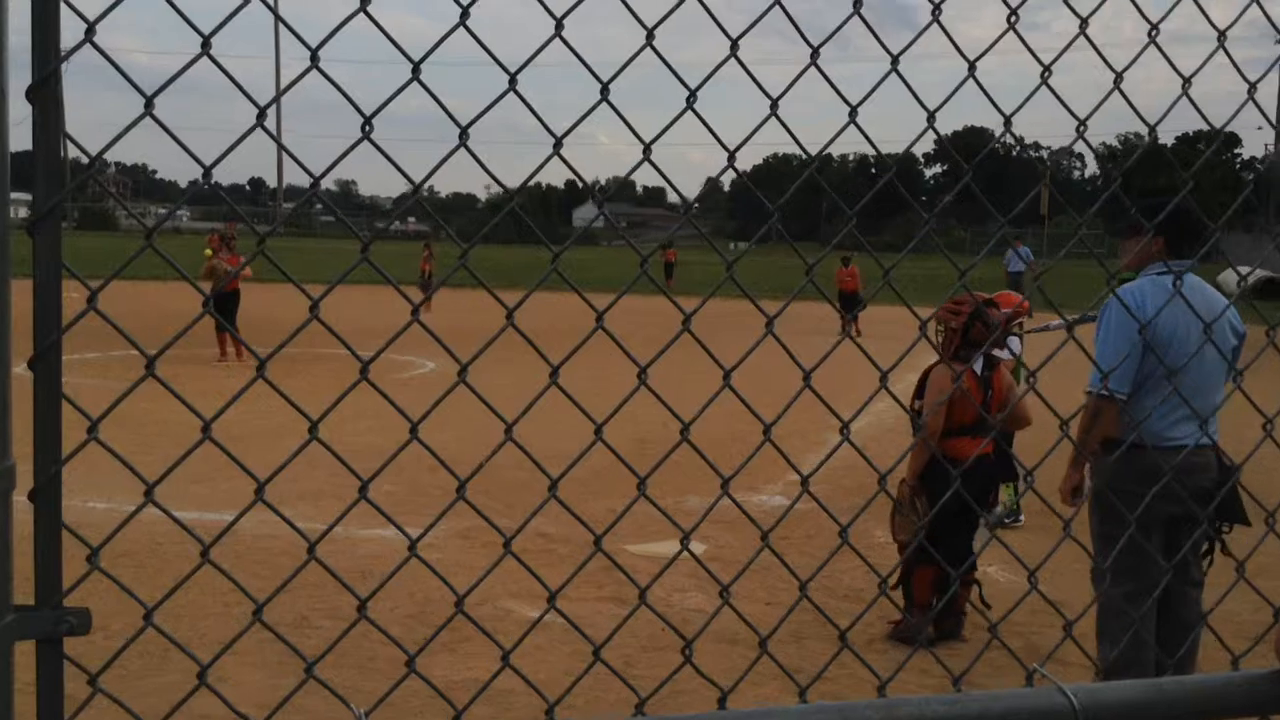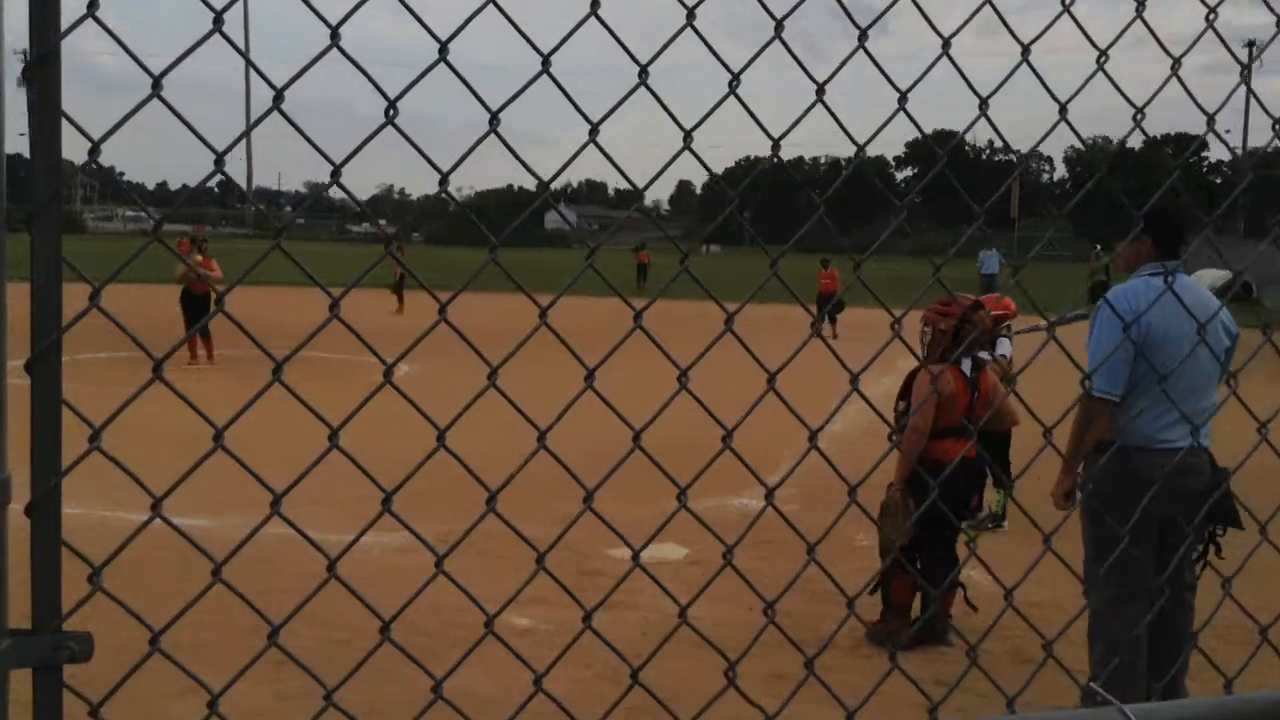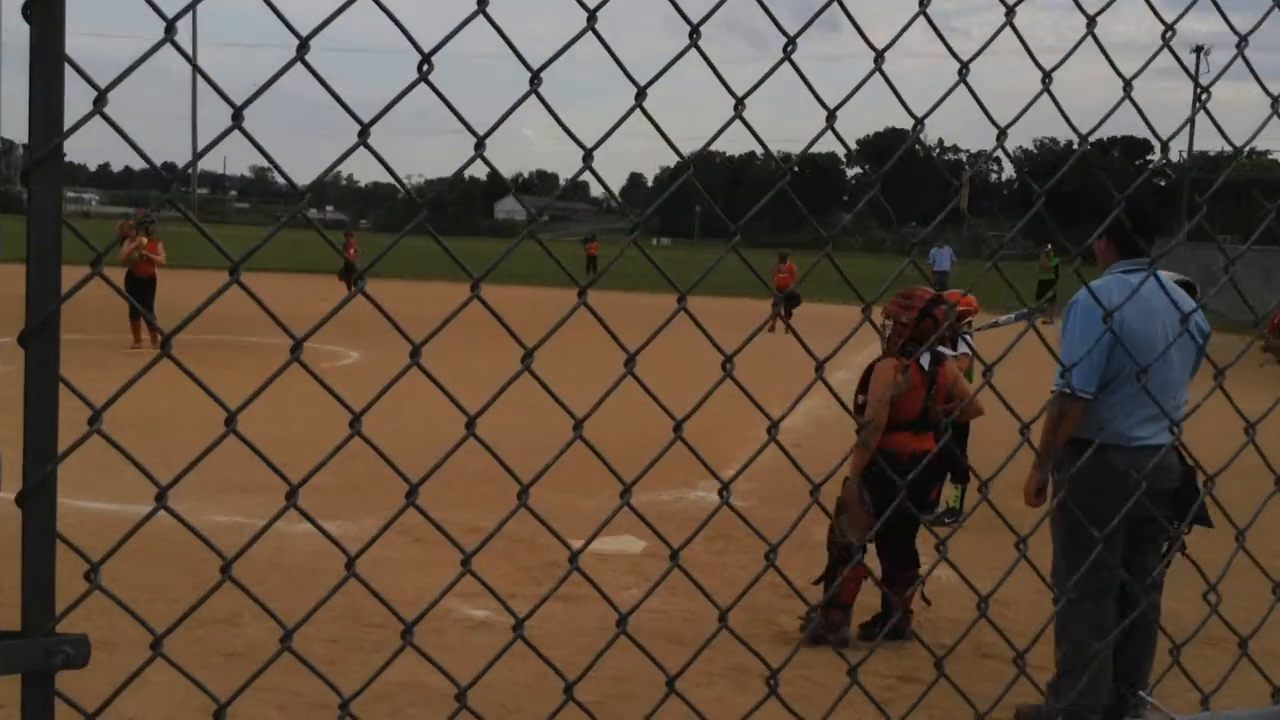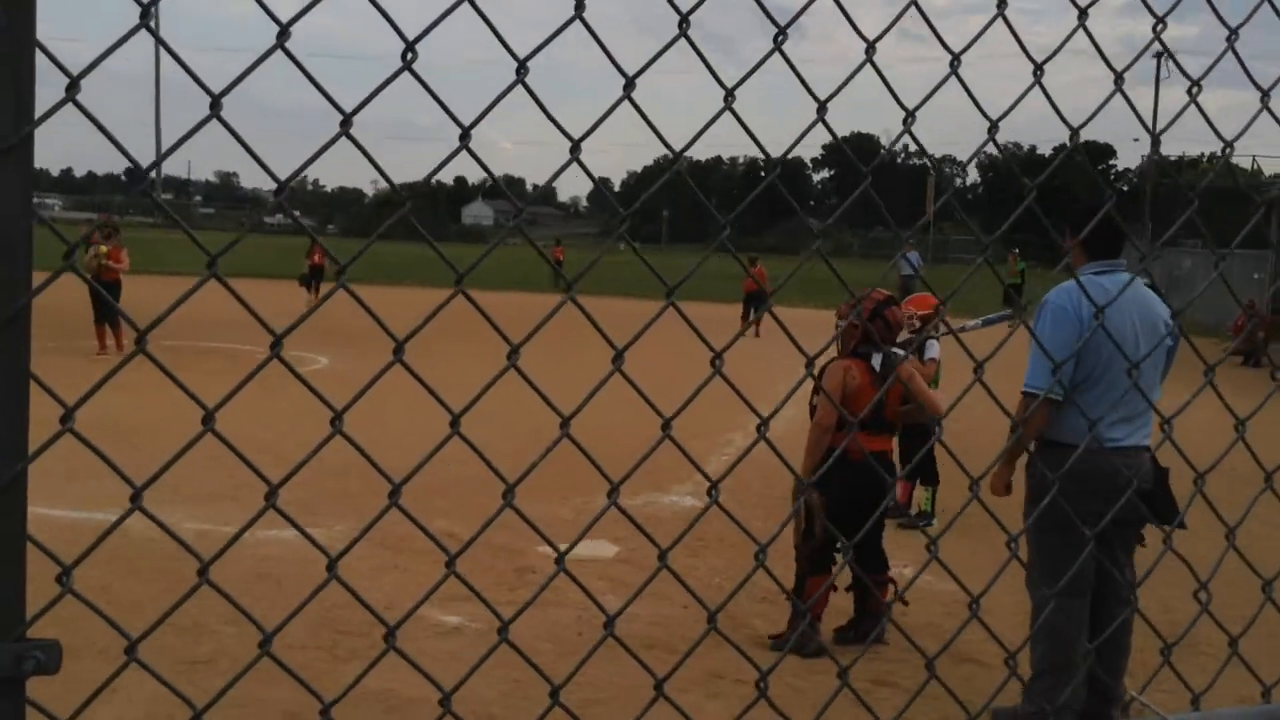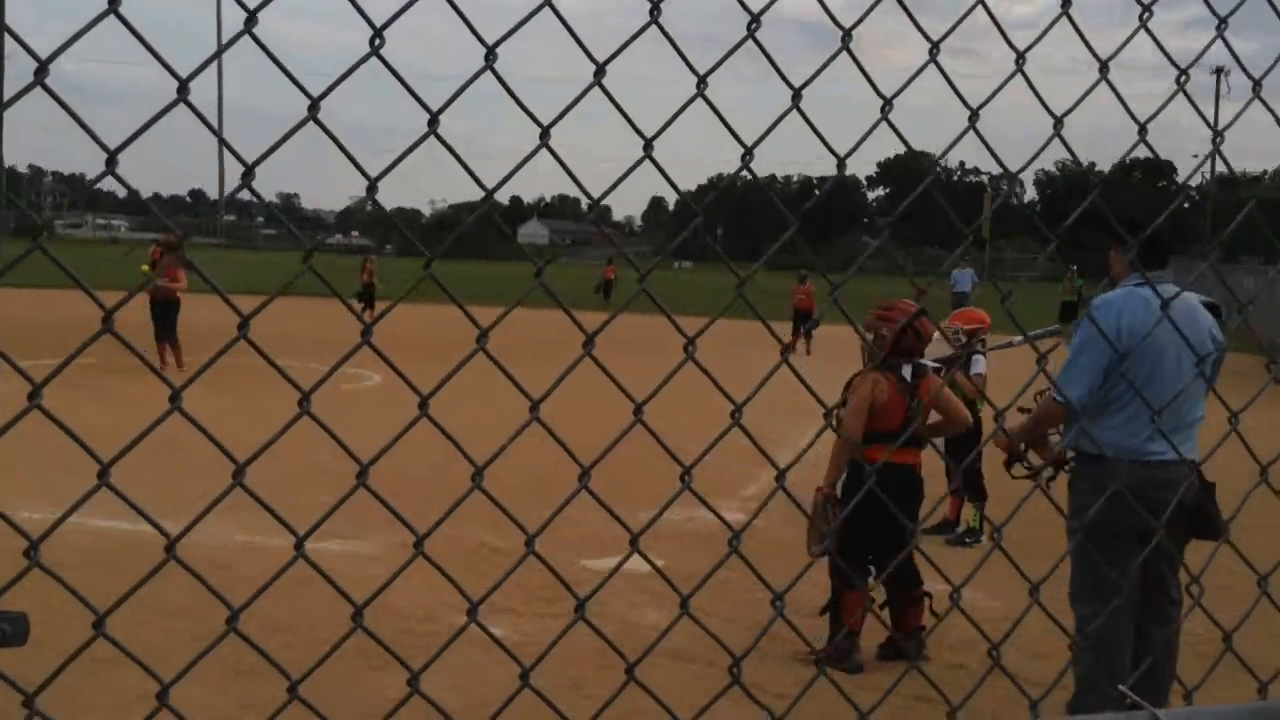
dt=0.3s
person 1, frame 1
left shoulder: (1129, 300)
right shoulder: (1223, 306)
left elbow: (1107, 398)
right elbow: (1217, 388)
left wrist: (1077, 466)
left hip: (1135, 464)
right hip: (1199, 464)
left knee: (1126, 590)
right knee: (1183, 588)
person 1, frame 2
left shoulder: (1123, 301)
right shoulder: (1214, 306)
left elbow: (1100, 401)
right elbow: (1211, 389)
left wrist: (1070, 466)
left hip: (1127, 466)
right hip: (1192, 465)
left knee: (1118, 595)
right knee: (1176, 591)
left ankle: (1113, 703)
right ankle: (1165, 701)
person 1, frame 3
left shoulder: (1097, 299)
right shoulder: (1188, 305)
left elbow: (1073, 397)
right elbow: (1179, 389)
left wrist: (1040, 466)
left hip: (1097, 466)
right hip: (1163, 465)
left knee: (1084, 591)
right knee: (1142, 588)
person 1, frame 4
left shoulder: (1069, 299)
right shoulder: (1157, 305)
left elbow: (1043, 397)
right elbow: (1150, 386)
left wrist: (1008, 462)
left hip: (1074, 465)
right hip: (1134, 466)
left knee: (1063, 593)
right knee: (1116, 589)
person 1, frame 5
left shoulder: (1108, 309)
right shoulder: (1202, 317)
left elbow: (1067, 401)
right elbow: (1193, 394)
left wrist: (1017, 436)
left hip: (1110, 477)
right hip: (1177, 478)
left knee: (1103, 608)
right knee: (1160, 604)
left ankle: (1099, 711)
right ankle: (1149, 710)
person 2, frame 1
left shoulder: (945, 373)
right shoulder: (998, 372)
left elbow: (929, 429)
right elbow: (1022, 418)
left wrist: (910, 477)
left hip: (944, 470)
right hip: (980, 469)
left knee: (920, 543)
right knee: (960, 545)
left ankle: (918, 621)
right ankle: (950, 619)
person 2, frame 2
left shoulder: (934, 373)
right shoulder: (983, 373)
left elbow: (917, 431)
right elbow: (1009, 417)
left wrist: (898, 479)
left hip: (929, 471)
right hip: (965, 470)
left knee: (900, 545)
right knee: (942, 547)
left ankle: (896, 624)
right ankle: (935, 623)
person 2, frame 3
left shoulder: (889, 367)
right shoulder: (944, 367)
left elbow: (874, 425)
right elbow: (973, 408)
left wrist: (854, 474)
left hip: (888, 466)
right hip: (924, 466)
left knee: (849, 538)
right knee: (900, 542)
left ankle: (834, 621)
right ankle: (897, 619)
person 2, frame 4
left shoulder: (842, 368)
right shoulder: (900, 368)
left elbow: (824, 424)
right elbow: (935, 407)
left wrist: (806, 474)
left hip: (842, 467)
right hip: (881, 467)
left knee: (817, 546)
right knee: (868, 545)
left ankle: (806, 630)
right ankle: (871, 623)
person 2, frame 5
left shoulder: (869, 381)
right shoulder: (928, 380)
left elbow: (849, 438)
right elbow: (962, 420)
left wrist: (829, 484)
left hip: (869, 480)
right hip: (908, 479)
left knee: (849, 560)
right knee: (900, 559)
left ankle: (844, 646)
right ankle: (910, 637)
person 3, frame 1
left shoulder: (1012, 340)
left elbow: (1005, 369)
left wrist: (989, 350)
left knee: (1002, 454)
right knee: (990, 453)
left ankle: (1013, 510)
person 3, frame 2
left shoulder: (1002, 342)
right shoulder: (984, 342)
left elbow: (997, 371)
left wrist: (979, 354)
left knee: (998, 461)
left ankle: (998, 514)
person 3, frame 3
left shoulder: (963, 339)
right shoulder: (944, 338)
left elbow: (959, 368)
left wrist: (940, 351)
left knee: (956, 457)
right knee: (937, 453)
left ankle: (955, 510)
person 3, frame 4
left shoulder: (930, 343)
right shoulder: (911, 342)
left elbow: (927, 375)
left wrist: (908, 355)
left knee: (925, 459)
right knee: (907, 456)
left ankle: (927, 513)
right ankle: (903, 503)
person 3, frame 5
left shoulder: (977, 358)
right shoulder: (957, 357)
left elbow: (973, 391)
left wrist: (955, 370)
left hip: (969, 423)
left knee: (971, 475)
right knee: (954, 472)
left ankle: (975, 529)
right ankle: (952, 520)
